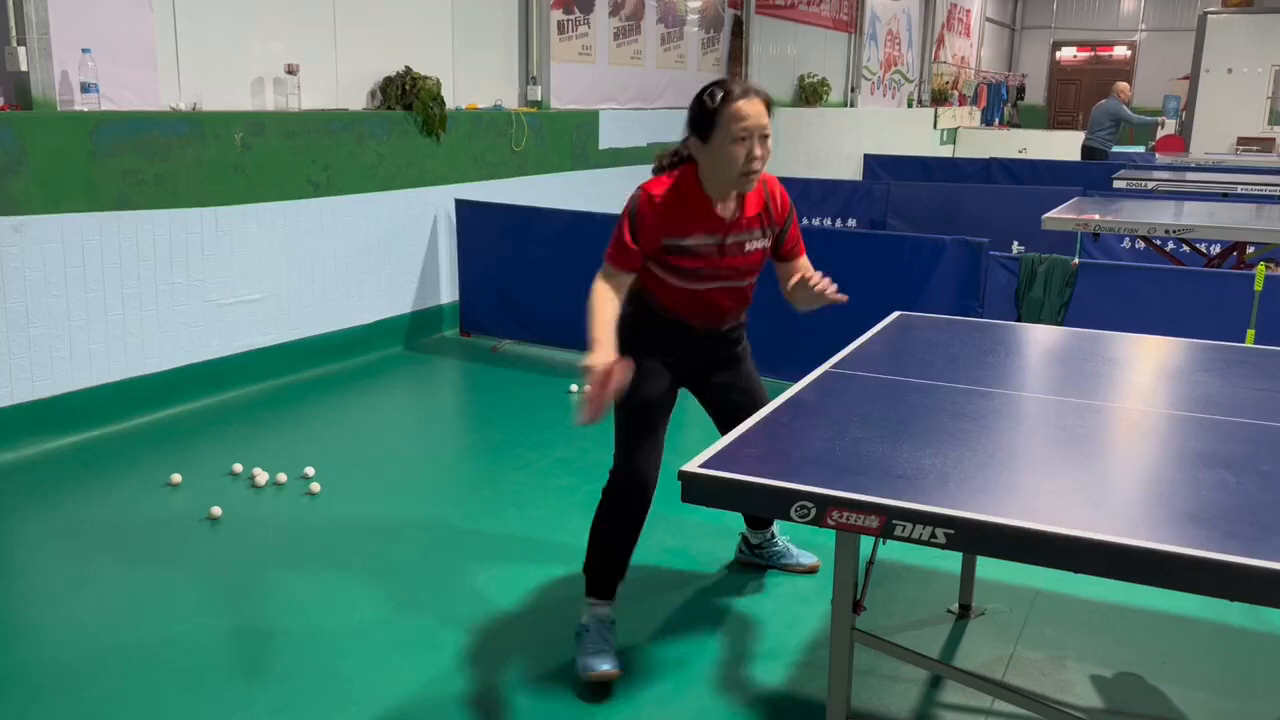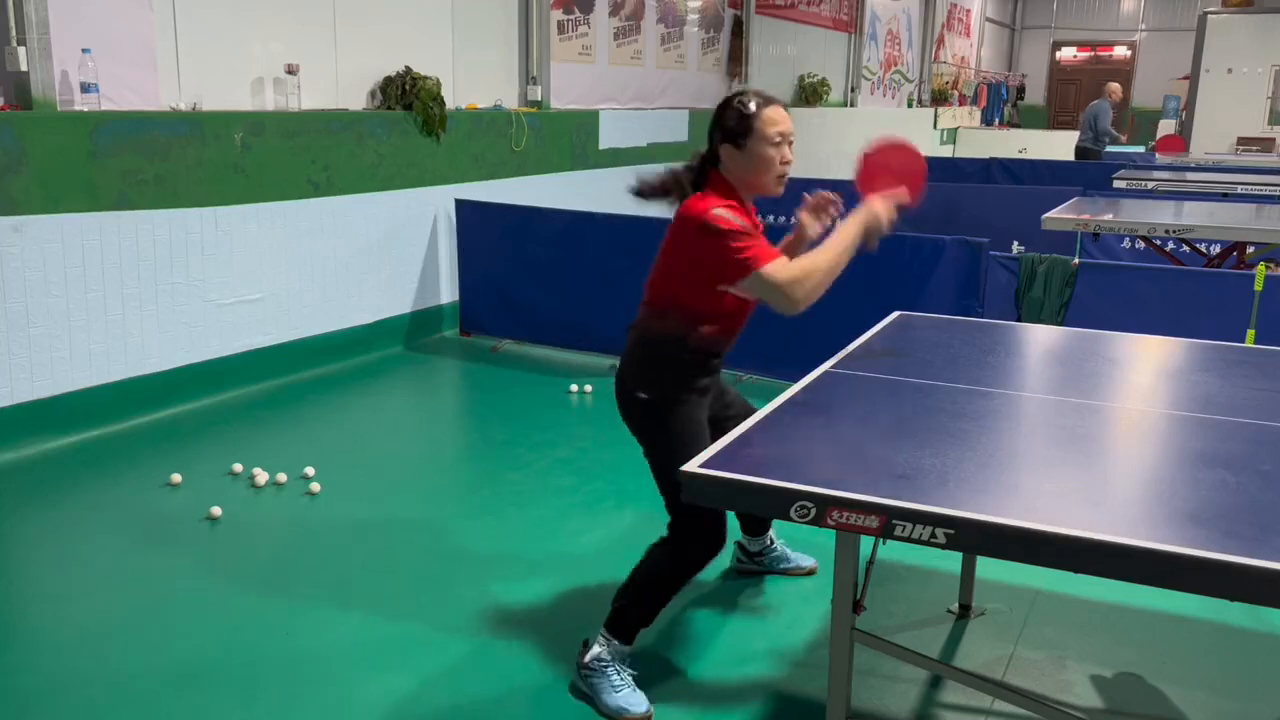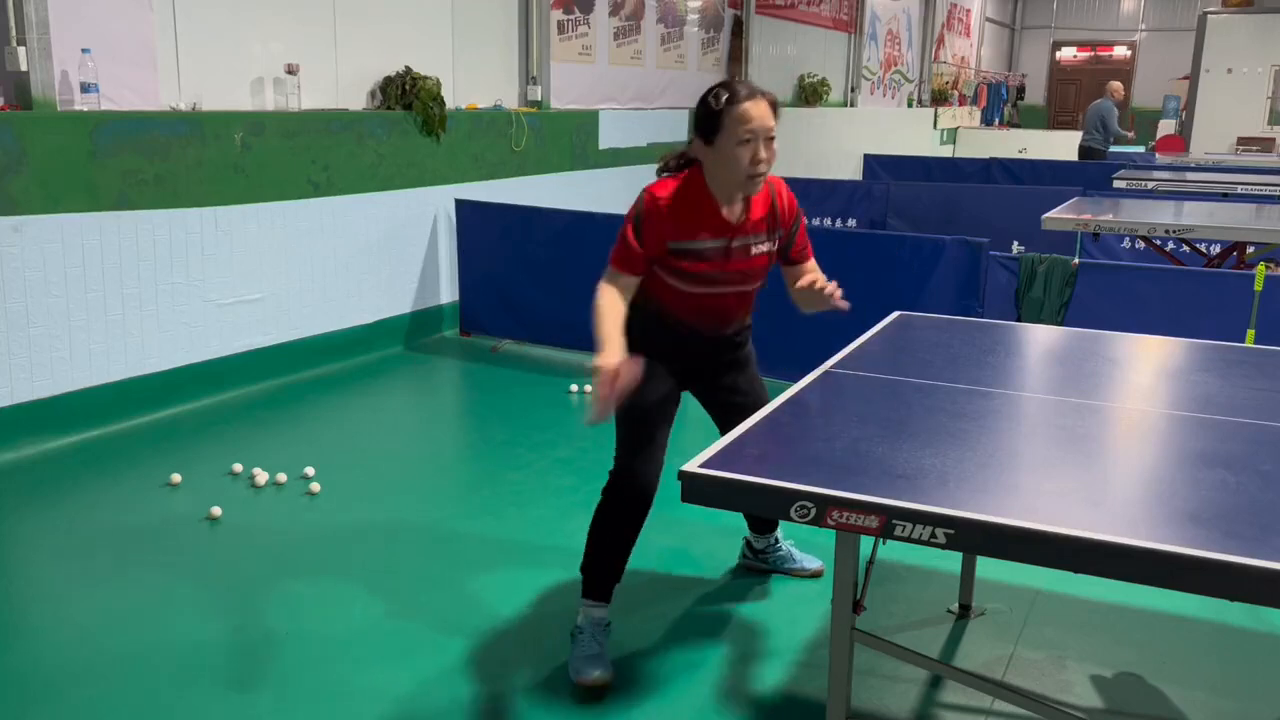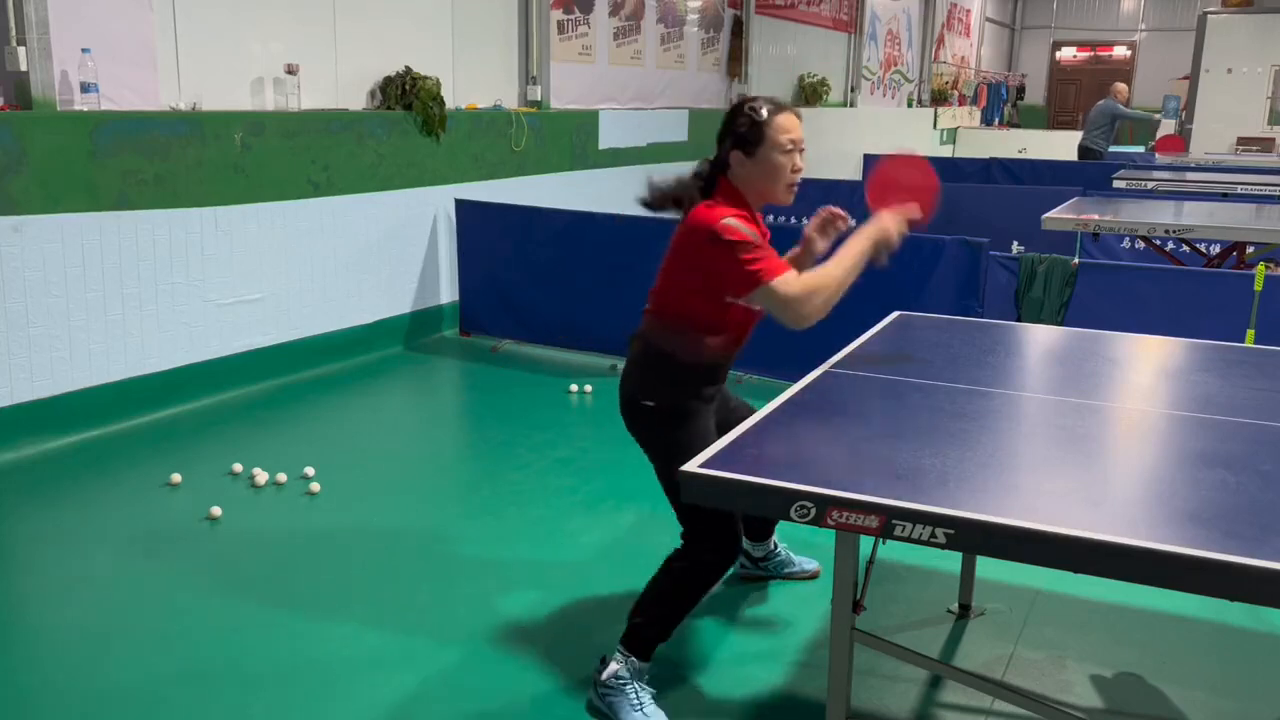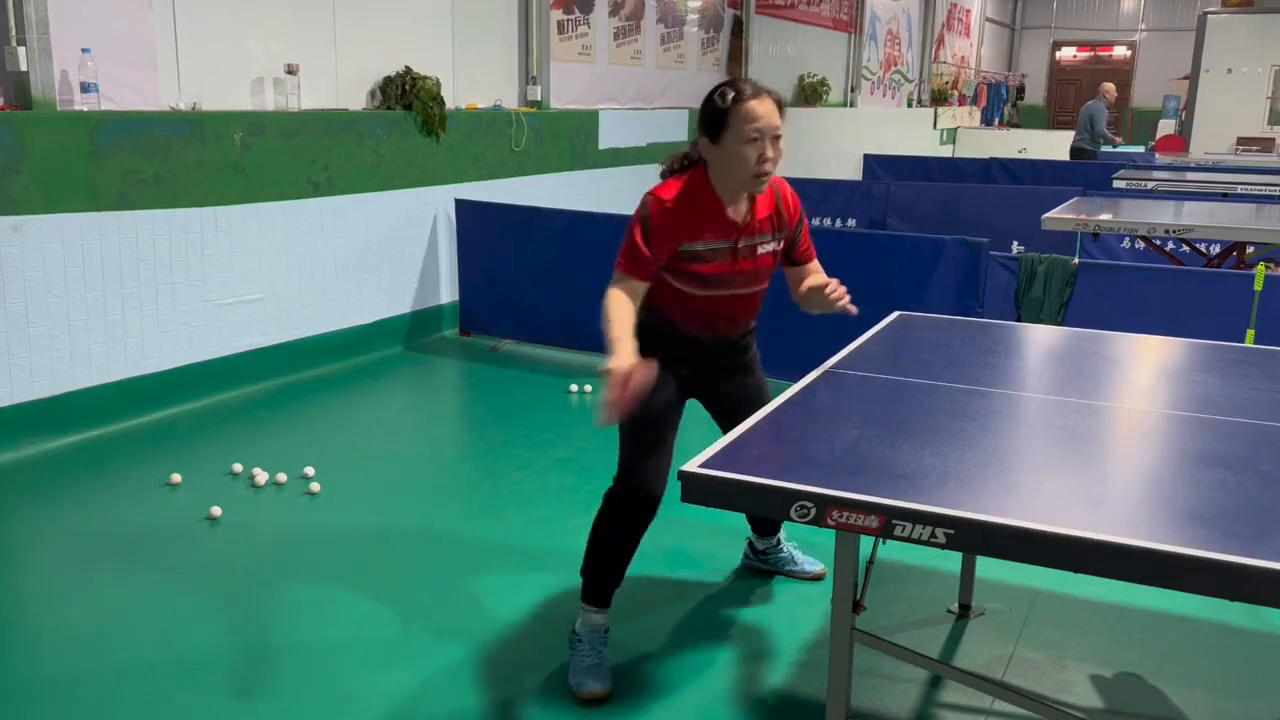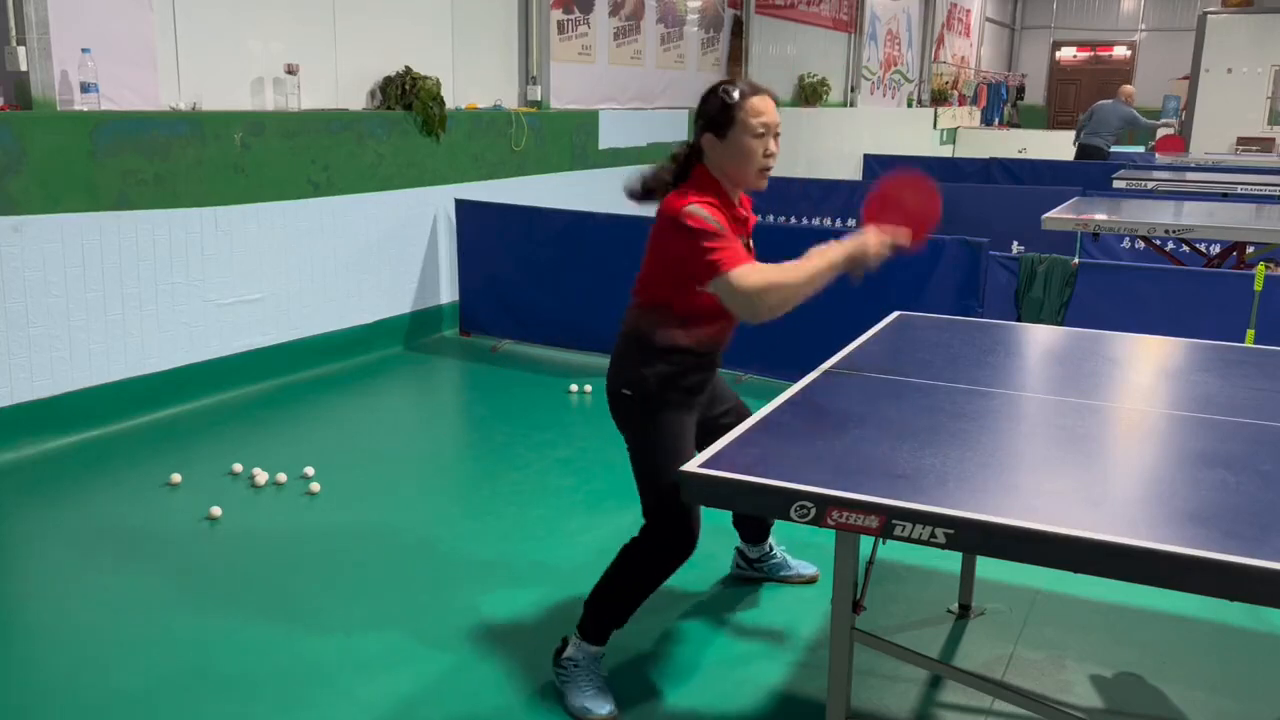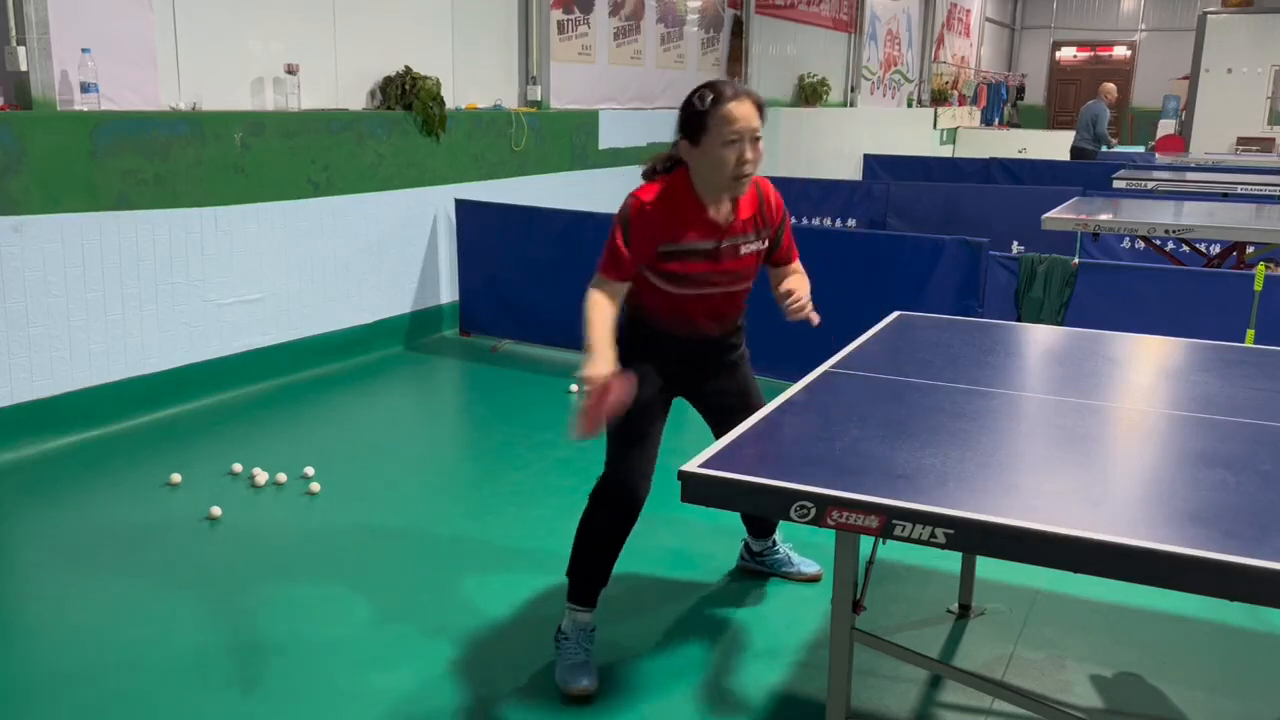
dt=0.7s
person 1, frame 1
left shoulder: (772, 199)
right shoulder: (657, 200)
left elbow: (795, 272)
right elbow: (611, 285)
left wrist: (806, 285)
right wrist: (603, 347)
left hip: (724, 343)
right hip: (652, 344)
right knee: (635, 475)
left ankle: (759, 538)
right ankle: (596, 618)
person 1, frame 2
left shoulder: (737, 206)
right shoulder: (713, 220)
left elbow: (776, 278)
right elbow: (793, 294)
left wrist: (805, 237)
right wrist: (860, 223)
left hip: (693, 375)
right hip: (659, 383)
right knee: (700, 530)
left ankle: (757, 547)
right ankle: (603, 656)
person 1, frame 3
left shoulder: (780, 202)
right shoulder: (661, 204)
left elbow: (803, 270)
right elbow: (614, 286)
left wrist: (817, 286)
right wrist: (611, 347)
left hip: (728, 347)
right hip: (658, 349)
right knee: (634, 478)
left ankle: (763, 542)
right ankle: (591, 620)
person 1, frame 4
left shoulder: (740, 214)
right shoulder: (722, 229)
left elbow: (776, 289)
right elbow: (801, 308)
left wrist: (817, 243)
right wrist: (870, 237)
left hip: (697, 385)
right hip: (665, 395)
right knee: (713, 539)
left ankle: (760, 551)
person 1, frame 5
left shoulder: (783, 203)
right shoulder: (666, 207)
left elbow: (807, 273)
right elbow: (623, 291)
left wrist: (823, 289)
right wrist: (622, 352)
left hip: (733, 354)
right hip: (663, 356)
right knee: (638, 487)
left ankle: (767, 546)
right ankle: (589, 629)
person 1, frame 6
left shoulder: (733, 199)
right shoulder: (691, 215)
left elbow: (756, 275)
right elbow: (756, 301)
left wrist: (828, 257)
right wrist: (844, 252)
left hip: (693, 376)
right hip: (650, 383)
right knee: (673, 529)
left ankle: (754, 553)
right ankle: (579, 654)
person 1, frame 7
left shoulder: (765, 202)
right shoulder: (647, 208)
left elbow: (790, 273)
right elbow: (606, 292)
left wrist: (797, 292)
right wrist: (602, 353)
left hip: (721, 351)
right hip: (649, 353)
right knee: (624, 485)
left ankle: (762, 548)
right ankle: (576, 626)
